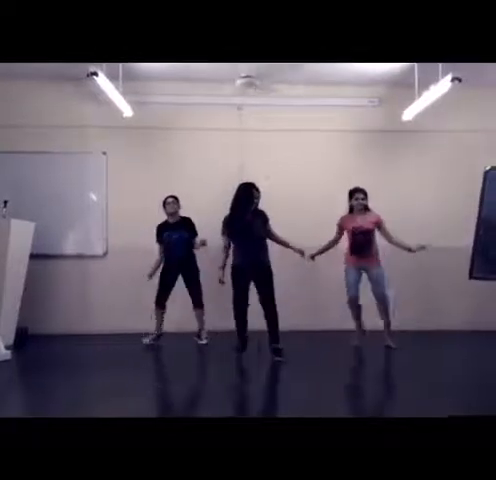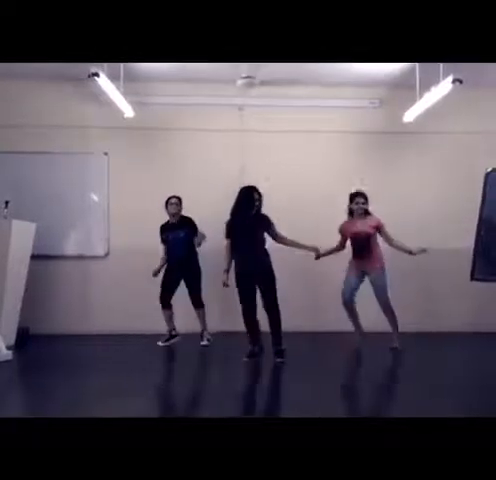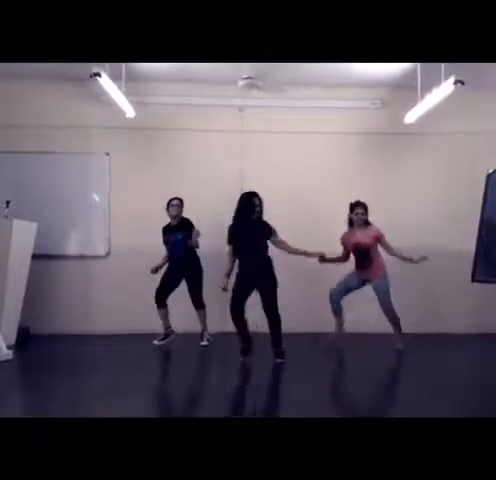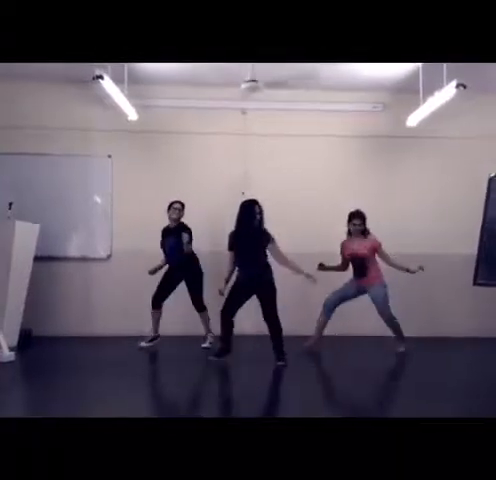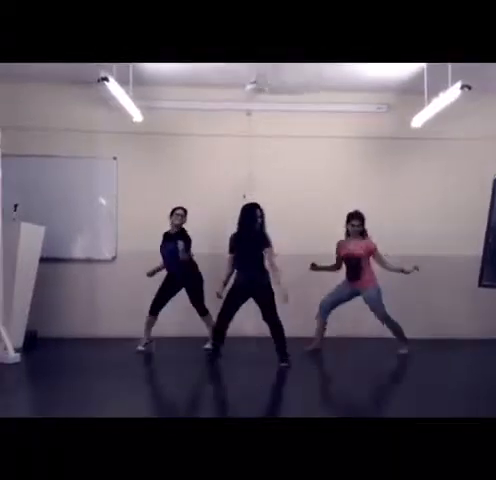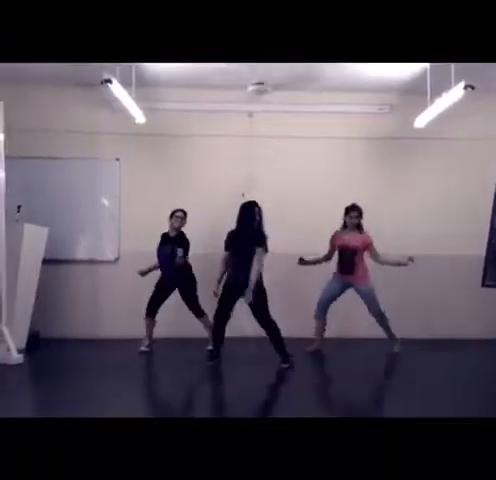
dt=0.1s
person 1, frame 1
left shoulder: (260, 216)
right shoulder: (230, 220)
left elbow: (271, 235)
right elbow: (225, 246)
left wrist: (293, 248)
right wrist: (222, 268)
left hip: (261, 265)
right hip: (240, 267)
left knee: (269, 304)
right knee: (240, 305)
left ankle: (275, 345)
right ankle: (241, 341)
person 1, frame 2
left shoulder: (262, 219)
right shoulder: (233, 223)
left elbow: (279, 238)
right elbow: (230, 249)
left wrist: (307, 247)
right wrist: (226, 271)
left hip: (263, 268)
right hip: (243, 271)
left knee: (271, 307)
right knee: (248, 308)
left ankle: (278, 347)
right ankle: (255, 346)
person 1, frame 3
left shoulder: (263, 227)
right shoulder: (234, 229)
left elbow: (283, 246)
right elbow: (232, 254)
left wrist: (310, 254)
right wrist: (226, 276)
left hip: (265, 273)
right hip: (245, 274)
left knee: (271, 312)
right knee: (236, 309)
left ankle: (278, 349)
right ankle: (246, 345)
person 1, frame 4
left shoulder: (262, 234)
right shoulder: (234, 236)
left elbow: (279, 257)
right elbow: (233, 261)
left wrist: (302, 272)
right wrist: (225, 283)
left hip: (263, 280)
right hip: (243, 281)
left knee: (271, 317)
right knee: (226, 313)
left ankle: (279, 353)
right ankle: (225, 347)
person 1, frame 5
left shoulder: (263, 238)
right shoulder: (236, 238)
left elbow: (272, 263)
right elbow: (231, 264)
left wrist: (281, 286)
right wrist: (223, 286)
left hip: (261, 284)
right hip: (241, 284)
left knee: (271, 319)
right knee: (223, 317)
left ankle: (283, 354)
right ankle: (215, 349)
person 1, frame 6
left shoulder: (259, 237)
right shoulder: (232, 236)
left elbow: (257, 264)
right elbow: (226, 261)
left wrist: (250, 289)
right wrist: (218, 283)
left hip: (253, 283)
right hip: (233, 282)
left knee: (265, 319)
right knee: (219, 317)
left ankle: (283, 354)
right ankle: (216, 350)
person 2, frame 1
left shoulder: (374, 218)
right shoulder: (344, 220)
left elbow: (389, 237)
right elbow: (335, 240)
left wrist: (409, 248)
right wrist: (318, 252)
left hip: (372, 262)
right hip: (352, 263)
left knee: (381, 296)
right knee: (353, 296)
left ankle: (388, 335)
right ankle: (359, 331)
person 2, frame 2
left shoulder: (374, 221)
right shoulder: (346, 226)
left elbow: (390, 241)
right elbow: (341, 246)
left wrist: (411, 251)
right wrist: (323, 253)
left hip: (375, 266)
right hip: (356, 266)
left knee: (383, 301)
right knee: (346, 297)
left ankle: (395, 335)
right ankle: (358, 330)
person 2, frame 3
left shoulder: (374, 232)
right shoulder: (346, 237)
left elbow: (391, 251)
right elbow: (345, 257)
left wrist: (411, 259)
right wrist: (328, 259)
left hip: (377, 274)
right hip: (359, 273)
left knee: (387, 308)
right knee: (335, 294)
left ankle: (399, 338)
right ankle: (339, 329)
person 2, frame 4
left shoulder: (372, 241)
right shoulder: (345, 245)
left elbow: (387, 260)
right elbow: (343, 267)
left wrist: (409, 270)
right wrist: (326, 267)
left hip: (375, 283)
right hip: (357, 282)
left knee: (386, 315)
right knee: (329, 303)
left ankle: (401, 341)
right ankle: (316, 339)
person 2, frame 5
left shoulder: (368, 244)
right shoulder: (341, 245)
left elbow: (383, 264)
right elbow: (337, 266)
left wrist: (404, 270)
right wrist: (318, 267)
left hip: (368, 285)
right hip: (350, 285)
left knee: (383, 316)
right knee: (325, 305)
left ankle: (403, 343)
right ankle: (318, 342)
person 2, frame 6
left shoulder: (364, 238)
right shoulder: (336, 236)
left elbow: (377, 258)
right elbow: (328, 257)
left wrist: (400, 262)
right wrist: (308, 262)
left hip: (360, 279)
right hip: (340, 278)
left knee: (376, 311)
right knee: (322, 303)
left ankle: (393, 340)
right ankle: (318, 341)
person 3, frame 1
left shoulder: (187, 222)
right shoulder: (161, 228)
left elbow: (194, 245)
right elbow: (162, 251)
left wrist: (200, 243)
right wrist: (154, 269)
left hip: (189, 265)
right hip: (170, 266)
left knee: (197, 297)
right knee: (161, 298)
left ankle: (201, 332)
right ankle: (158, 332)
person 3, frame 2
left shoulder: (188, 222)
right shoulder: (164, 228)
left elbow: (197, 244)
left wrist: (199, 239)
right wrist: (159, 267)
left hip: (191, 265)
right hip: (173, 267)
left knee: (196, 299)
right knee: (164, 298)
left ankle: (205, 332)
right ankle: (172, 333)
person 3, frame 3
left shoulder: (187, 224)
right shoulder: (166, 229)
left elbow: (195, 246)
left wrist: (195, 239)
right wrist: (159, 266)
left hip: (192, 267)
right hip: (175, 267)
left knee: (197, 300)
right knee: (159, 296)
left ankle: (205, 332)
right ankle: (168, 331)
person 3, frame 4
left shoulder: (184, 229)
right shoulder: (165, 231)
left elbow: (187, 251)
left wrist: (186, 243)
right wrist: (158, 267)
left hip: (191, 269)
right hip: (174, 270)
left knee: (197, 302)
right knee: (156, 299)
left ankle: (209, 334)
right ankle: (154, 335)
person 3, frame 5
left shoulder: (184, 236)
right shoulder: (166, 236)
left elbow: (184, 258)
left wrist: (183, 252)
right wrist: (155, 270)
left hip: (190, 276)
right hip: (173, 277)
left knee: (200, 307)
right knee: (155, 306)
right ankle: (146, 339)
person 3, frame 6
left shoulder: (182, 240)
right shoulder: (164, 237)
left elbow: (180, 263)
left wrist: (181, 258)
right wrist: (148, 270)
left hip: (184, 279)
right hip: (167, 278)
left knee: (195, 309)
right knee: (151, 307)
right ankle: (147, 340)
